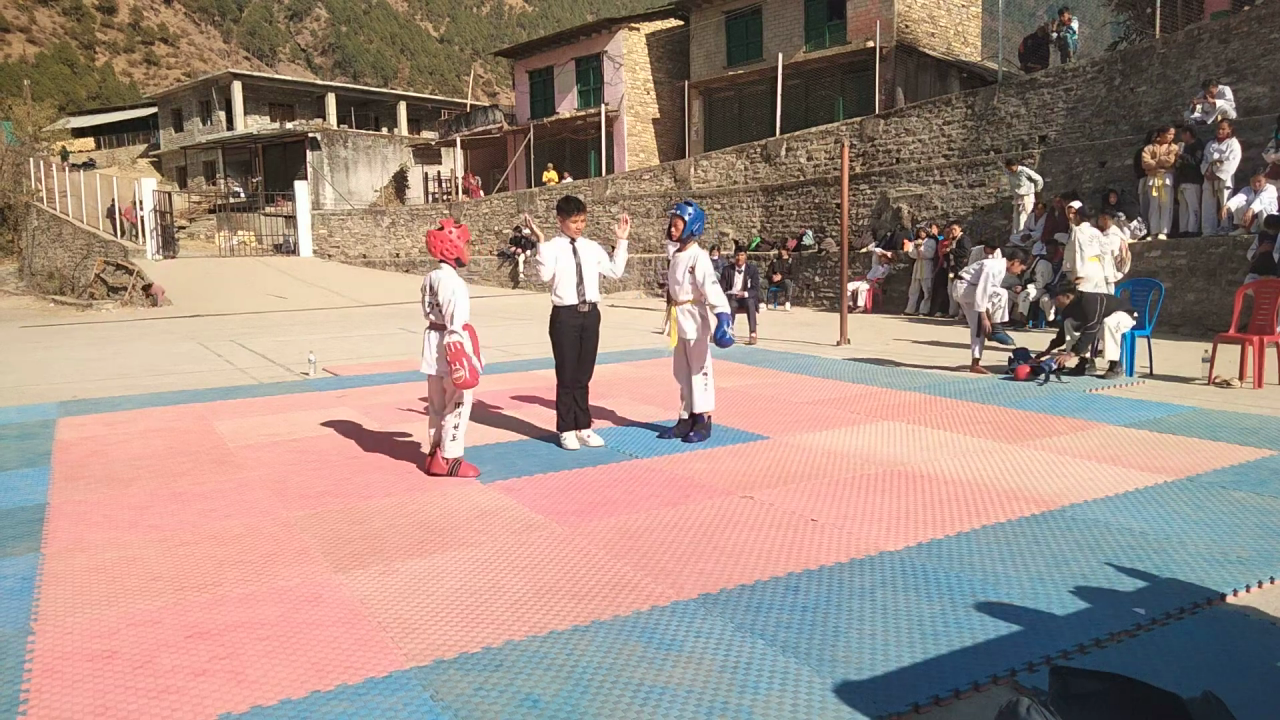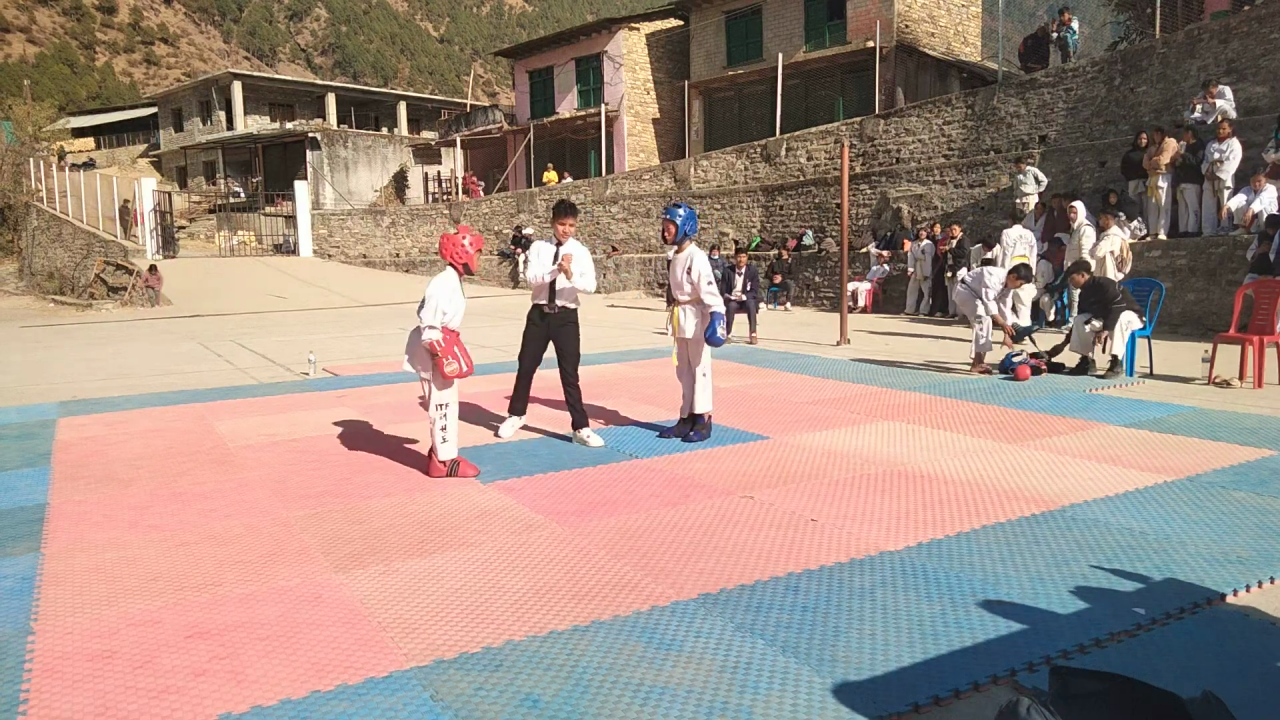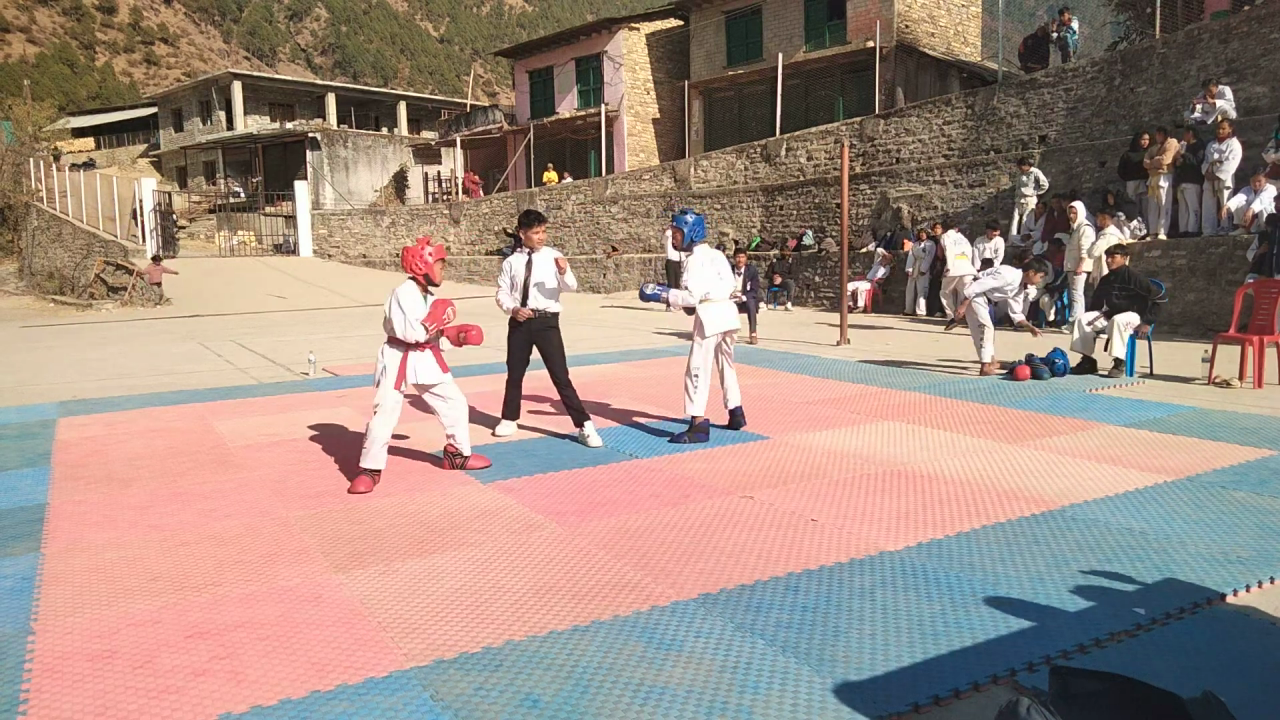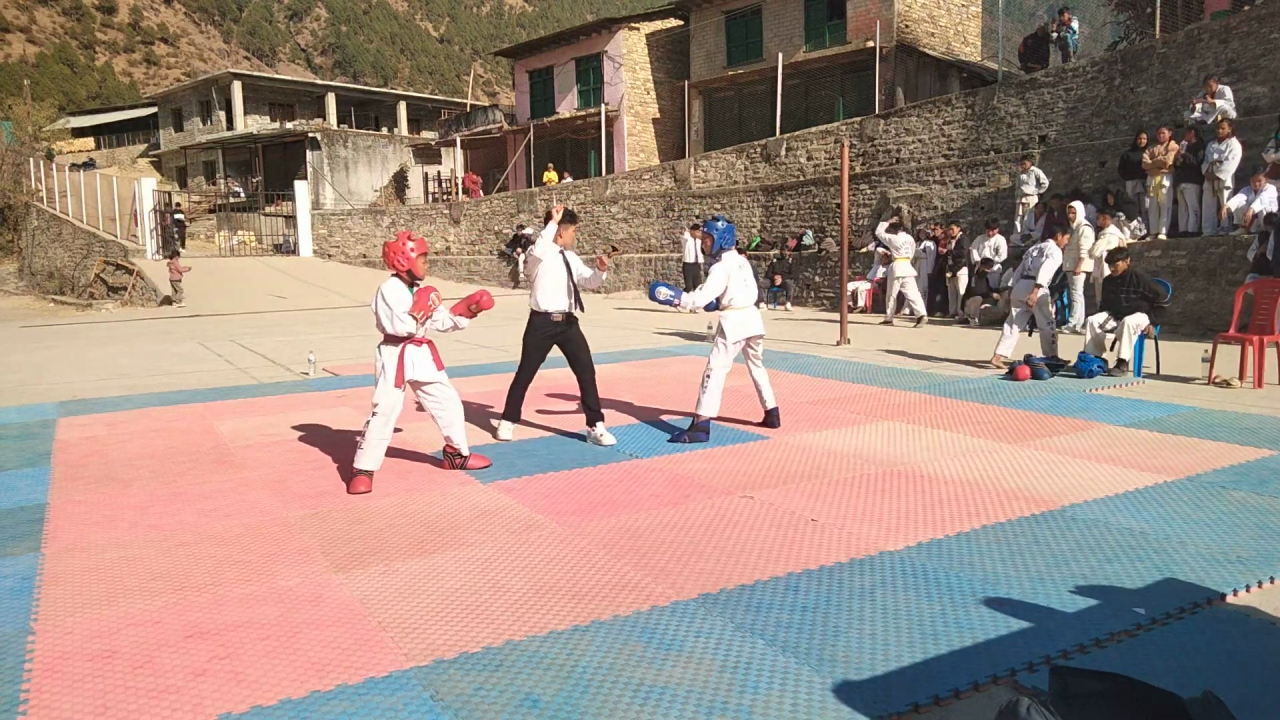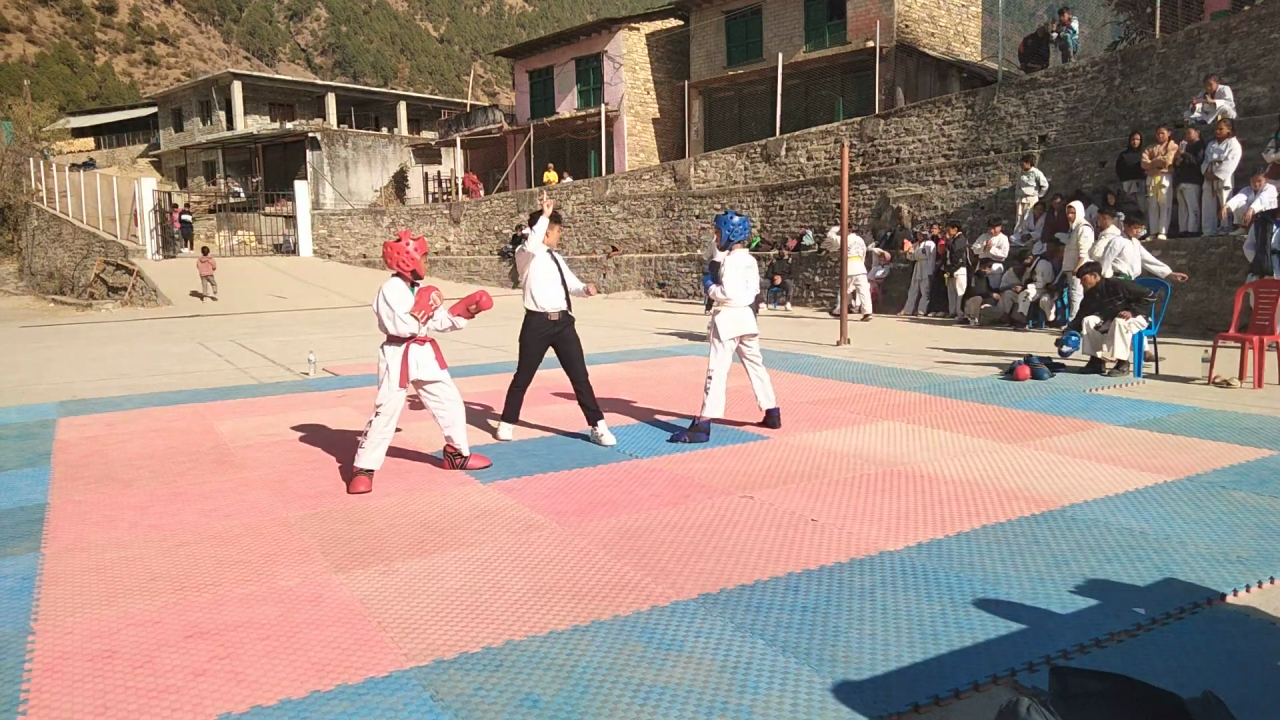
dt=1s
person 1, frame 1
left shoulder: (432, 277)
right shoulder: (453, 281)
right elbow: (455, 324)
right wrist: (460, 359)
left hip: (434, 341)
right hip: (448, 344)
left knee: (439, 404)
right knee: (457, 403)
left ankle: (437, 455)
right ankle: (448, 459)
person 1, frame 2
left shoulder: (454, 281)
right shoulder: (444, 283)
right elbow: (429, 324)
left wrist: (456, 351)
right wrist: (442, 354)
left hip: (443, 348)
right hip: (433, 349)
left knee: (447, 401)
right knee: (442, 402)
left ankle: (443, 452)
right ankle: (443, 460)
person 1, frame 3
left shoulder: (430, 297)
right shoulder: (403, 293)
right elbow: (410, 333)
left wrist: (458, 335)
right wrist: (436, 320)
left hip: (426, 358)
right hip: (398, 359)
left knee: (455, 403)
right knee: (384, 413)
left ankle: (458, 454)
right ankle: (369, 469)
person 1, frame 4
left shoulder: (421, 290)
right shoulder: (389, 290)
left elbow: (443, 321)
right elbow: (399, 326)
left wrist: (467, 310)
right wrist: (421, 309)
left hip: (423, 355)
right hip: (396, 357)
left knee: (449, 403)
right knee: (383, 413)
left ankle: (457, 454)
right ankle: (363, 469)
person 1, frame 5
left shoulder: (421, 289)
right shoulder: (390, 290)
left elbow: (441, 321)
right elbow: (401, 328)
left wrist: (466, 310)
right wrist: (422, 308)
left hip: (425, 354)
right hip: (399, 357)
left knee: (451, 402)
right knee: (386, 413)
left ankle: (458, 454)
right ankle: (363, 469)
person 2, frame 1
left shoulder: (592, 247)
right shoulder: (552, 247)
left elbow: (615, 272)
right elbow: (544, 275)
left wrist: (622, 241)
right wrist: (540, 243)
left hip: (590, 313)
right hip: (565, 314)
left knee: (584, 375)
right knee: (566, 375)
left ankle: (583, 427)
right ankle: (566, 430)
person 2, frame 2
left shoulder: (581, 252)
right shoulder: (539, 248)
left elbow: (591, 285)
right elbow: (532, 278)
left wrist: (570, 275)
right wrist: (555, 269)
left hip: (566, 316)
right hip: (539, 314)
left knee: (570, 374)
right knee: (526, 367)
left ankle: (581, 428)
right ankle: (515, 415)
person 2, frame 3
left shoulder: (553, 257)
right shoulder: (511, 262)
left elbow: (571, 287)
right elbow: (502, 294)
left wrist: (563, 272)
right wrist: (513, 310)
left hip: (546, 321)
right hip: (519, 322)
left knee: (560, 375)
right knee: (515, 373)
left ankle: (584, 426)
right ankle: (509, 419)
person 2, frame 4
left shoulder: (571, 257)
right shoulder: (537, 255)
left elbow: (589, 281)
right elbow: (538, 251)
left wrist: (600, 270)
right wrist: (553, 222)
left hip: (567, 321)
right hip: (542, 322)
left knee: (586, 372)
right knee: (525, 373)
left ankle: (595, 426)
right ankle: (508, 421)
person 2, frame 5
left shoulder: (556, 257)
right shoulder: (526, 255)
left elbow: (570, 282)
right elbow: (531, 244)
left wrist: (584, 289)
right wrist: (545, 215)
left hip: (563, 321)
right hip: (537, 323)
left knee: (579, 375)
right knee: (524, 375)
left ankle: (597, 426)
right ankle: (507, 422)
person 3, frame 1
left shoulder: (698, 256)
right shoulder: (677, 254)
left elbow: (712, 288)
left wrist: (723, 318)
left hip: (696, 318)
right hip: (679, 318)
left knee: (699, 369)
right knee: (682, 371)
left ankle: (703, 421)
right ankle: (687, 419)
person 3, frame 2
left shoulder: (696, 256)
right shoulder: (675, 255)
left elbow: (710, 290)
left wrist: (716, 317)
left hip: (696, 317)
right hip: (681, 318)
left knee: (700, 369)
right knee: (684, 371)
left ankle: (703, 420)
right ankle: (687, 418)
person 3, frame 3
left shoulder: (695, 259)
right shoulder: (715, 254)
left elbow: (691, 295)
right elbow: (731, 283)
left wrist: (662, 294)
left hip: (710, 315)
right hip: (727, 311)
left knee: (697, 369)
right knee: (725, 363)
left ankle: (699, 426)
right ankle: (736, 414)
person 3, frame 4
left shoulder: (721, 267)
right shoulder: (742, 260)
left elbow: (701, 298)
left wrist: (672, 296)
right wrist: (721, 300)
left hip: (733, 320)
right hip: (751, 316)
left knee: (715, 370)
right knee: (756, 366)
left ankle: (701, 426)
right ankle: (772, 414)
person 3, frame 5
left shoulder: (730, 260)
right shoulder: (750, 260)
left elbow: (726, 293)
left wrist: (709, 286)
left hip: (727, 317)
right hip: (746, 316)
left knee: (717, 370)
right knee: (755, 365)
left ankle: (702, 425)
right ankle: (772, 414)
